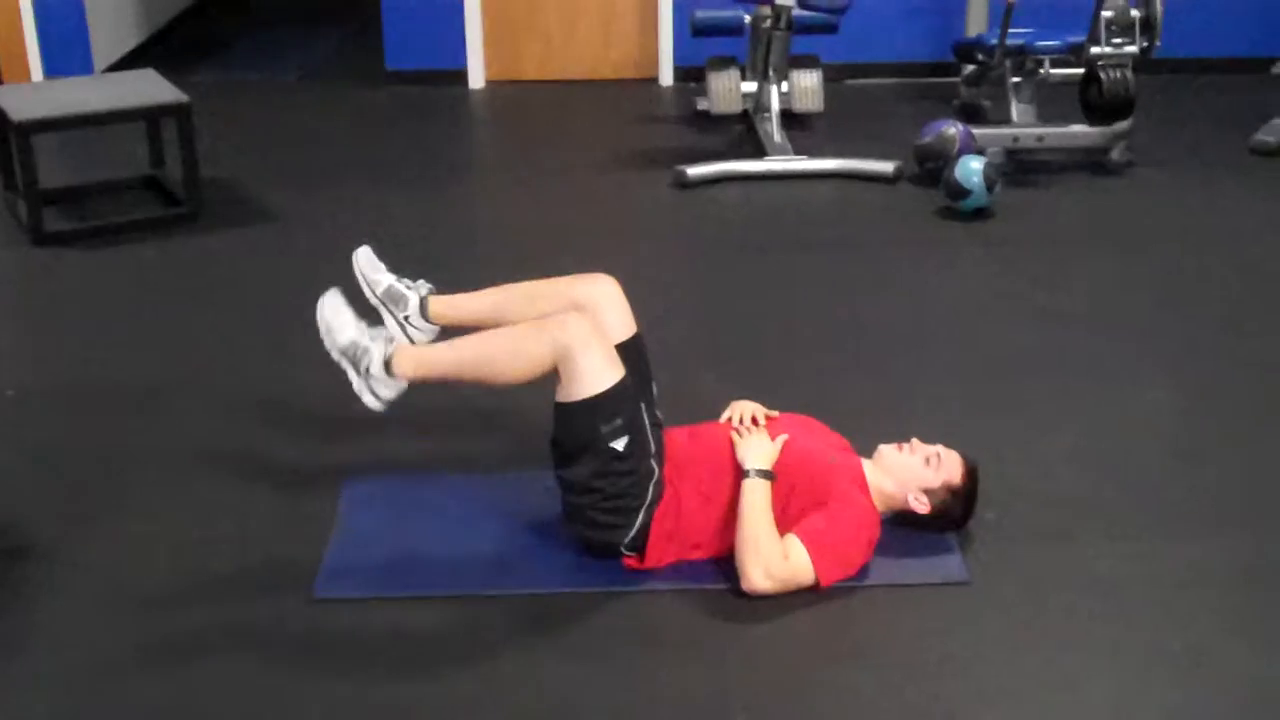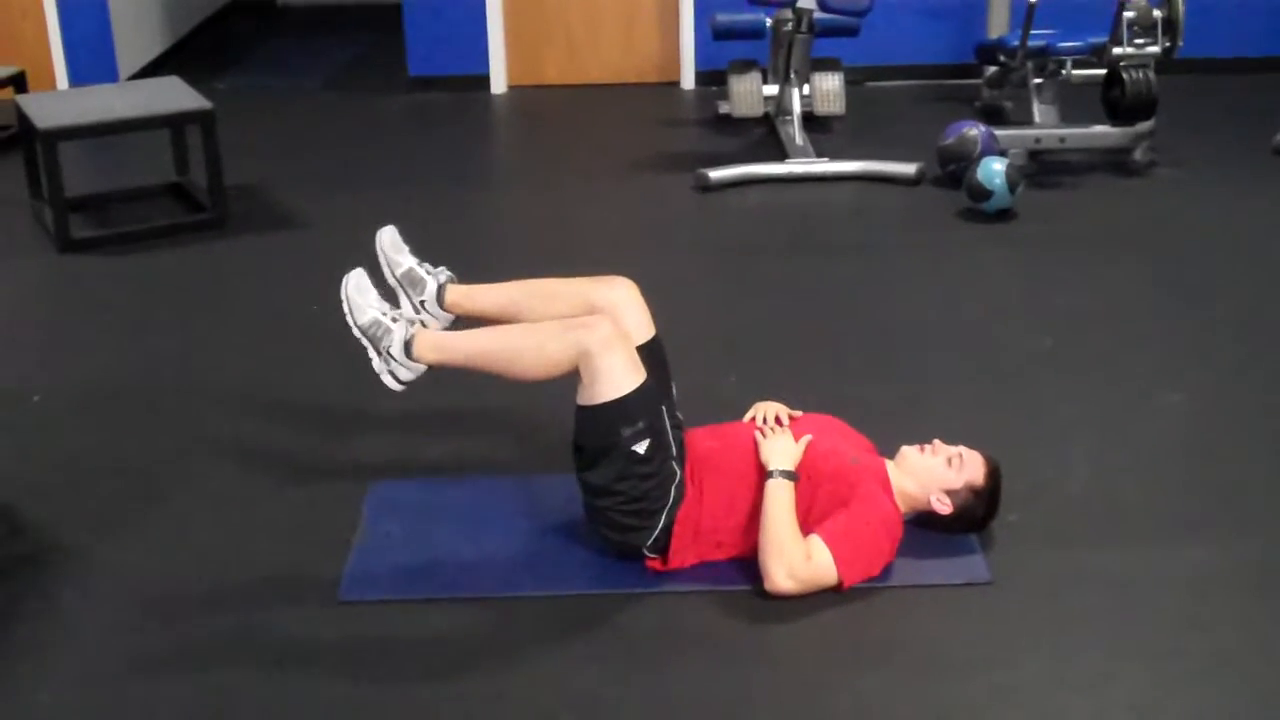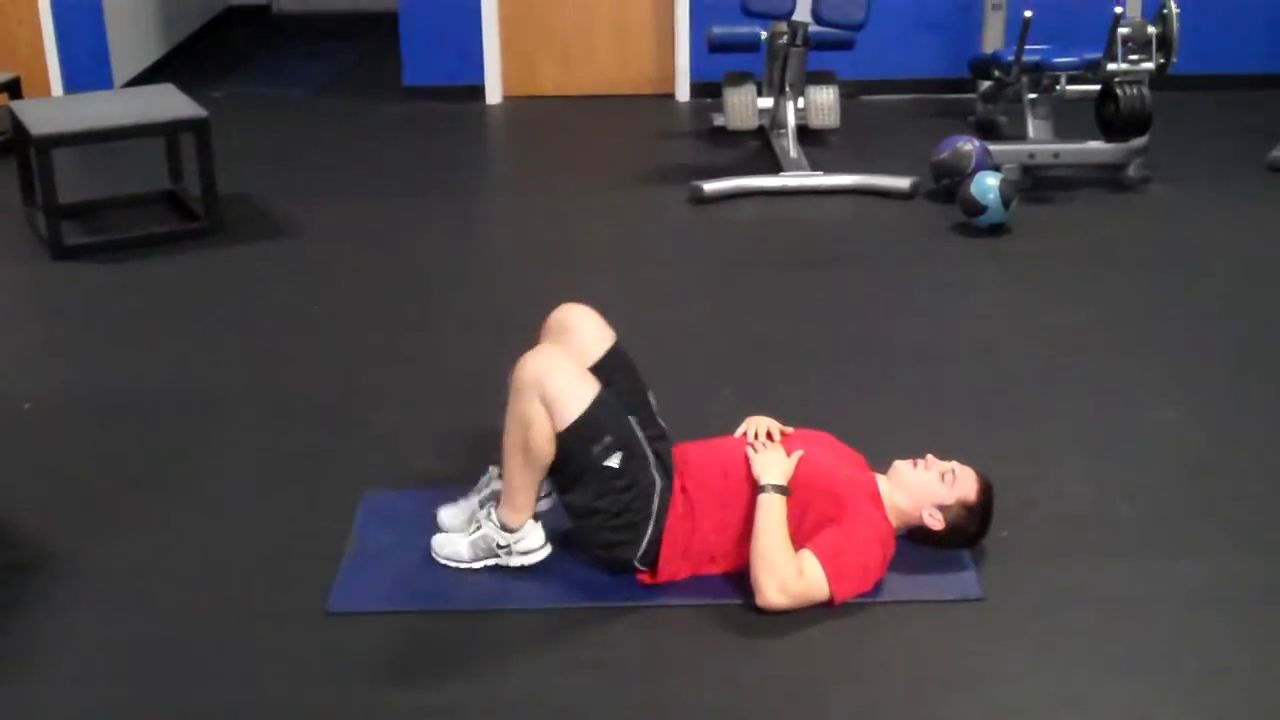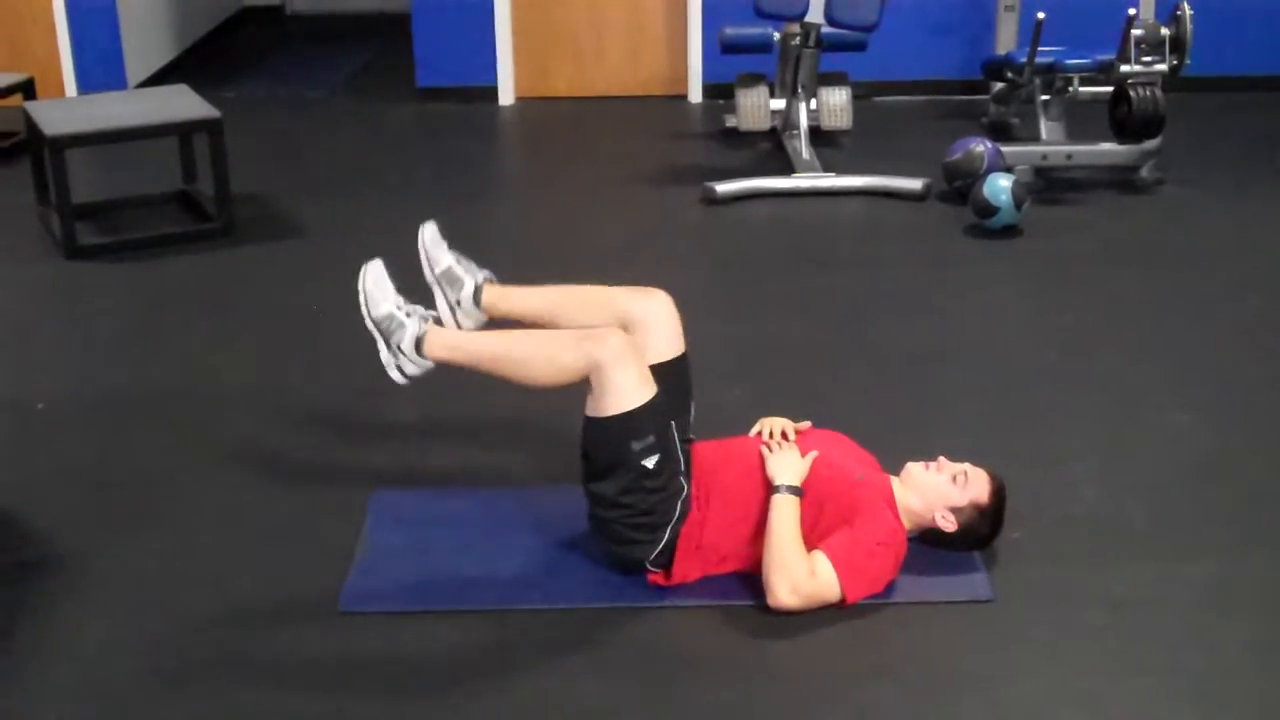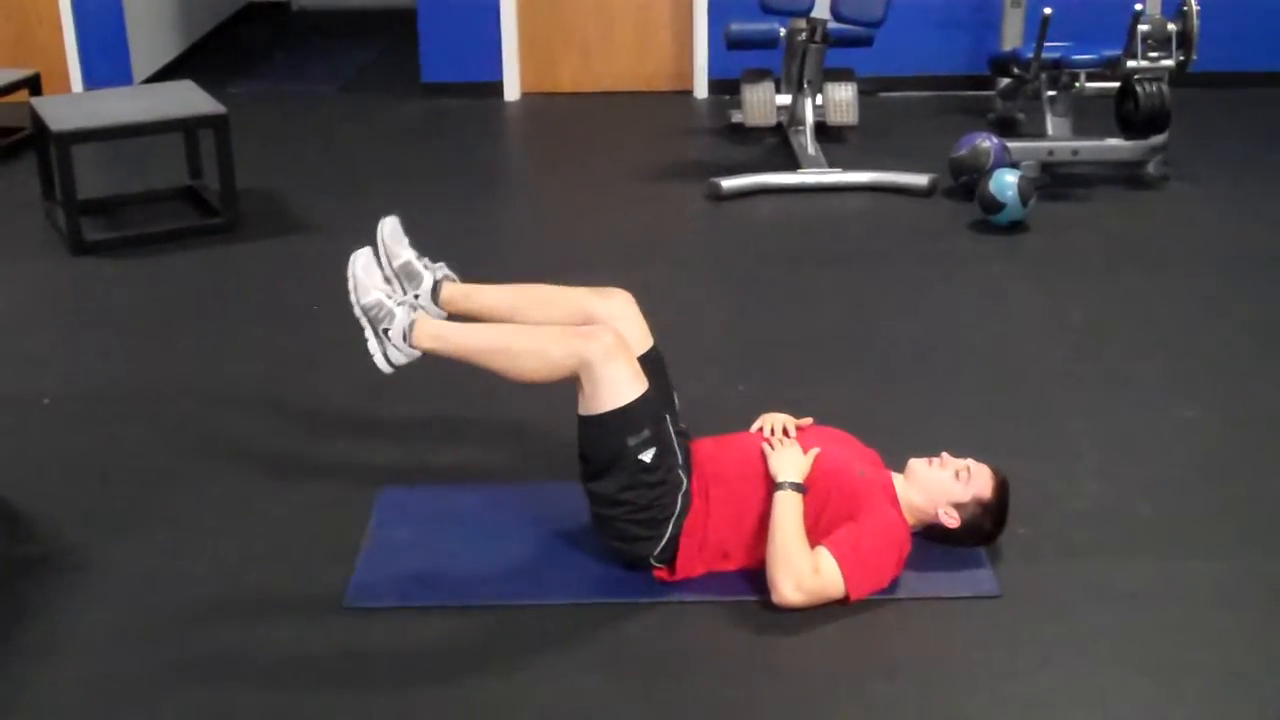
dt=0.7s
person 1, frame 1
left shoulder: (854, 521)
right shoulder: (840, 456)
left elbow: (759, 574)
left wrist: (758, 470)
right wrist: (749, 413)
left hip: (630, 509)
right hip: (654, 457)
left knee: (576, 333)
right knee: (597, 293)
left ankle: (389, 364)
right ankle: (423, 311)
person 1, frame 2
left shoulder: (876, 521)
right shoulder: (863, 458)
left elbow: (783, 575)
left wrist: (781, 470)
right wrist: (772, 414)
left hip: (654, 511)
right hip: (677, 455)
left knee: (597, 336)
right knee: (615, 293)
left ankle: (409, 348)
right ankle: (440, 299)
person 1, frame 3
left shoulder: (869, 535)
right shoulder: (856, 472)
left elbow: (775, 590)
left wrist: (774, 484)
right wrist: (761, 429)
left hip: (646, 523)
right hip: (666, 470)
left knee: (539, 370)
right knee: (571, 322)
left ankle: (512, 528)
right ankle: (523, 481)
person 1, frame 4
left shoulder: (880, 542)
right shoulder: (868, 478)
left elbow: (787, 590)
left wrist: (785, 487)
right wrist: (776, 429)
left hip: (655, 525)
right hip: (682, 470)
left knee: (608, 348)
right knee: (650, 309)
left ankle: (422, 345)
right ankle: (477, 299)
person 1, frame 5
left shoulder: (884, 536)
right shoulder: (869, 468)
left elbow: (790, 589)
left wrist: (788, 483)
right wrist: (778, 424)
left hip: (659, 521)
right hip: (681, 467)
left knee: (597, 344)
right knee: (610, 305)
left ankle: (410, 333)
right ankle: (437, 293)
